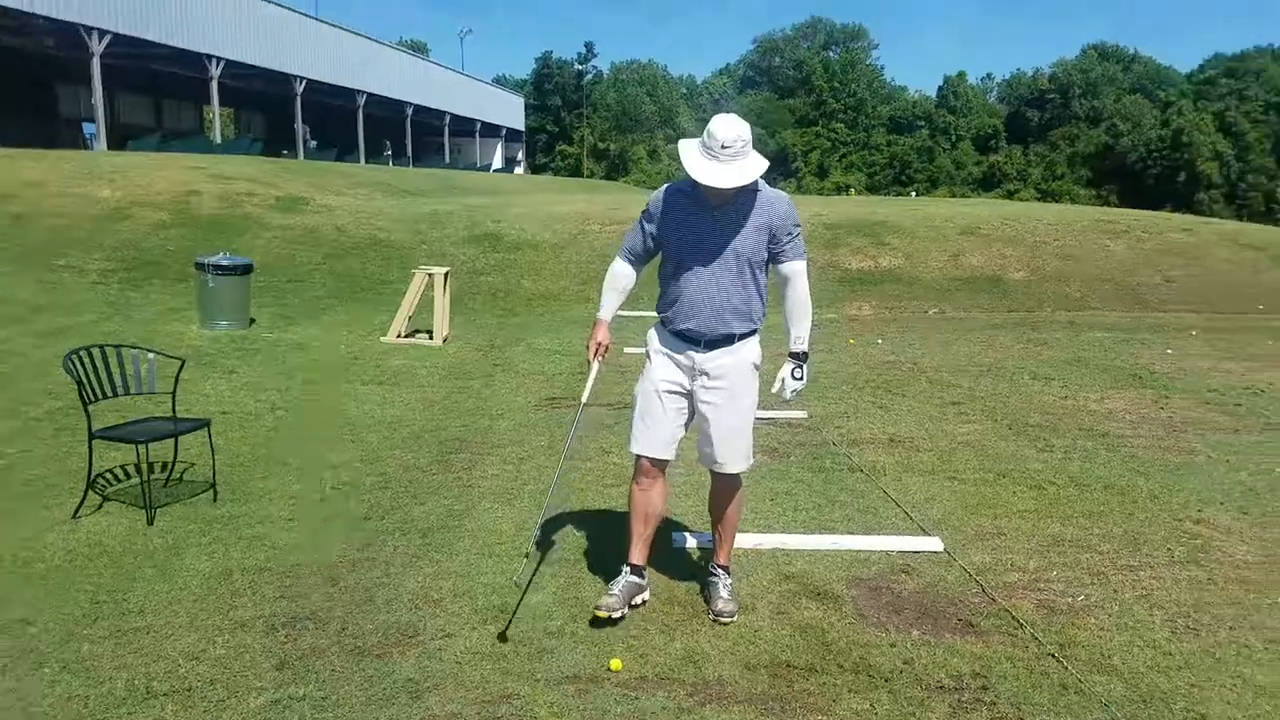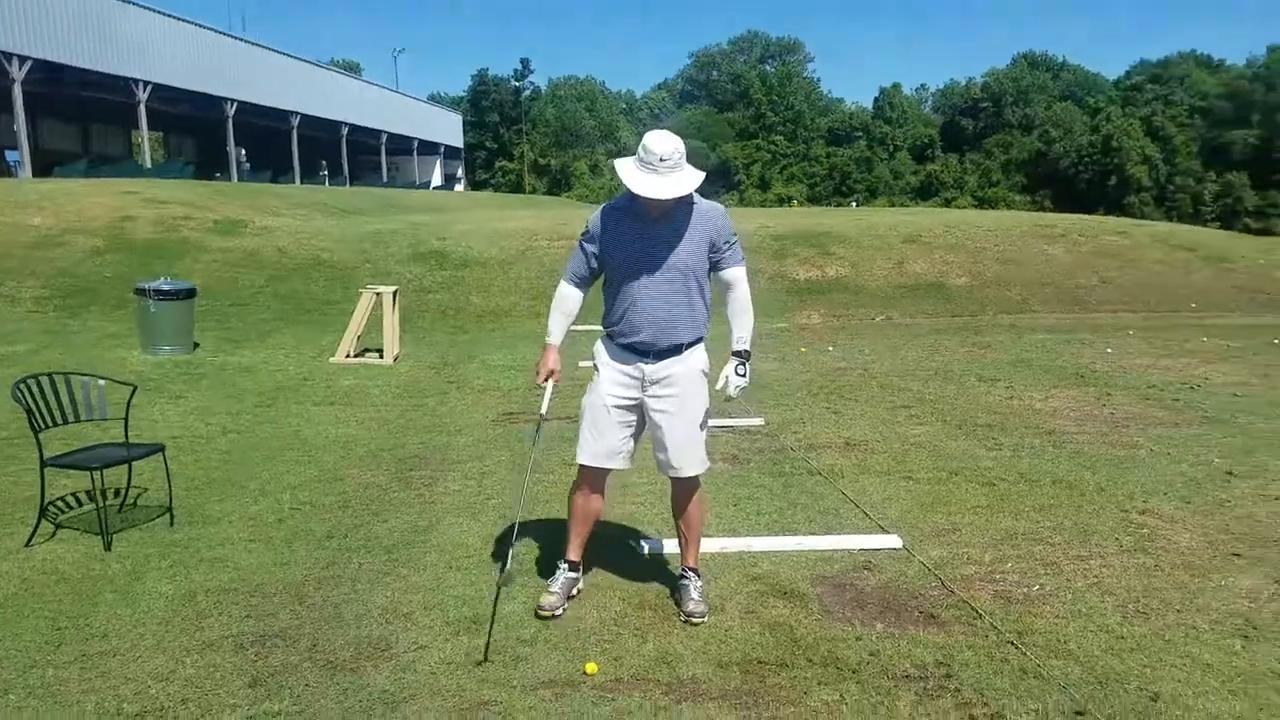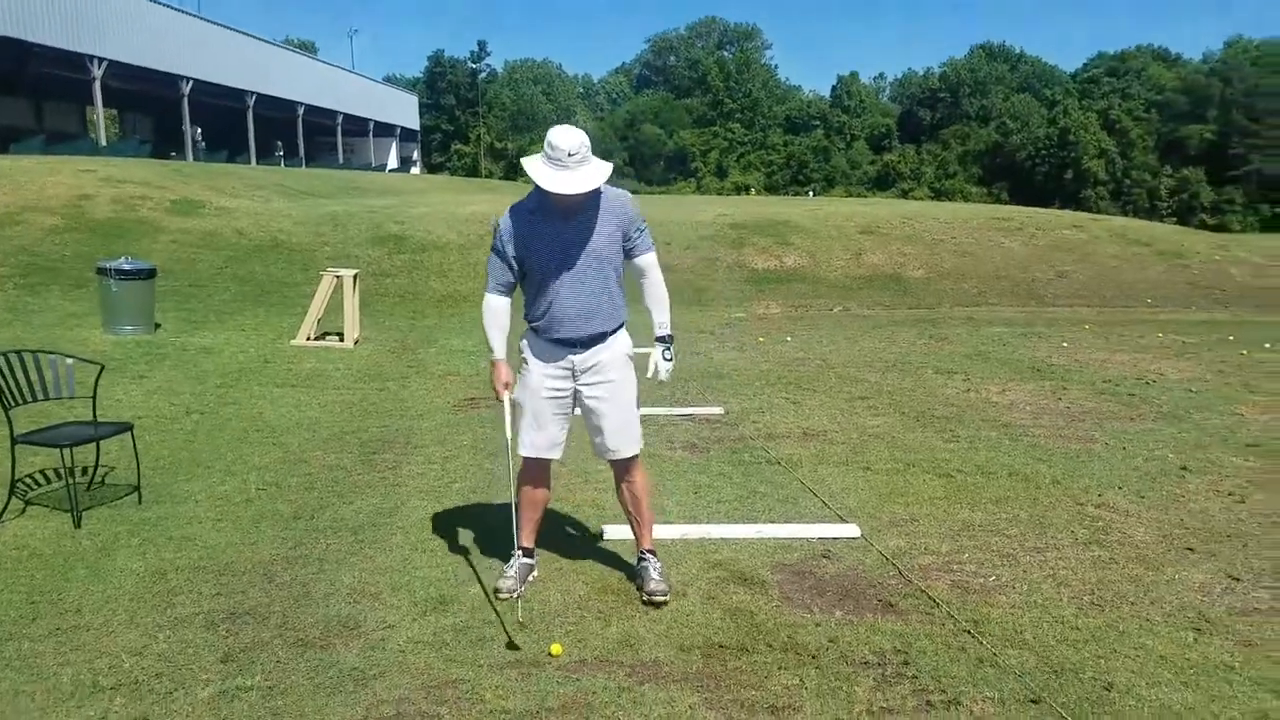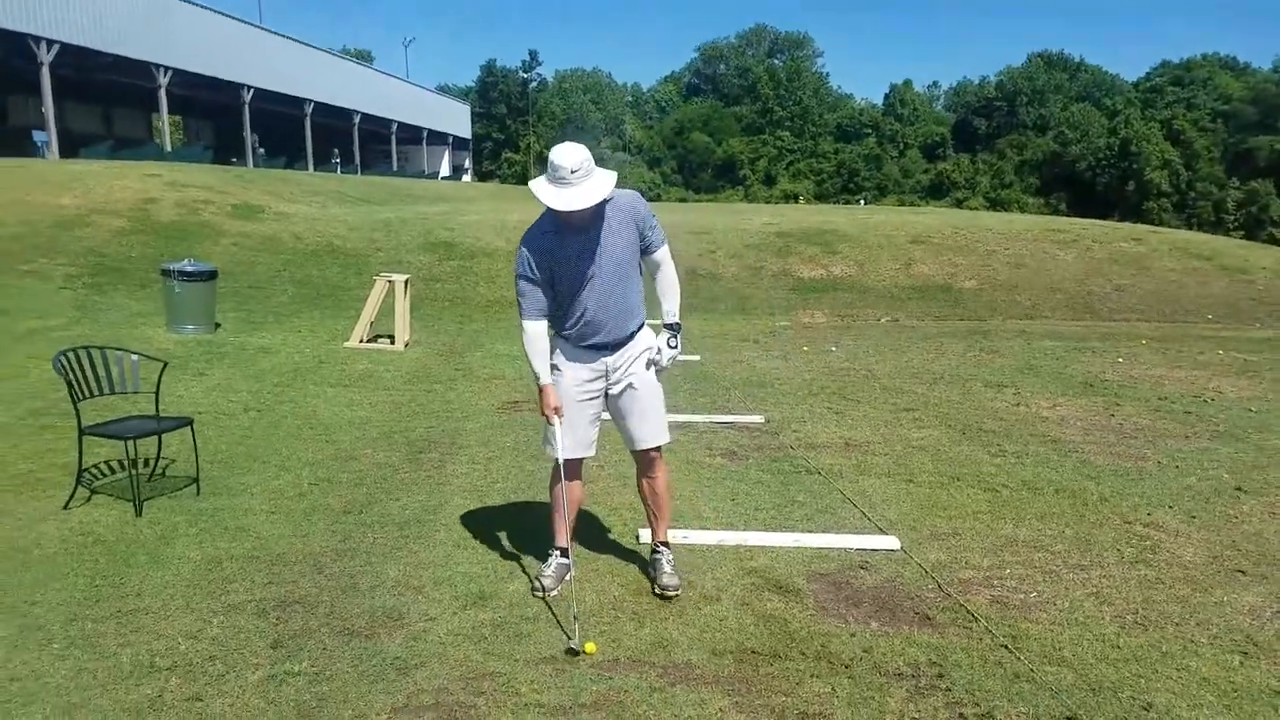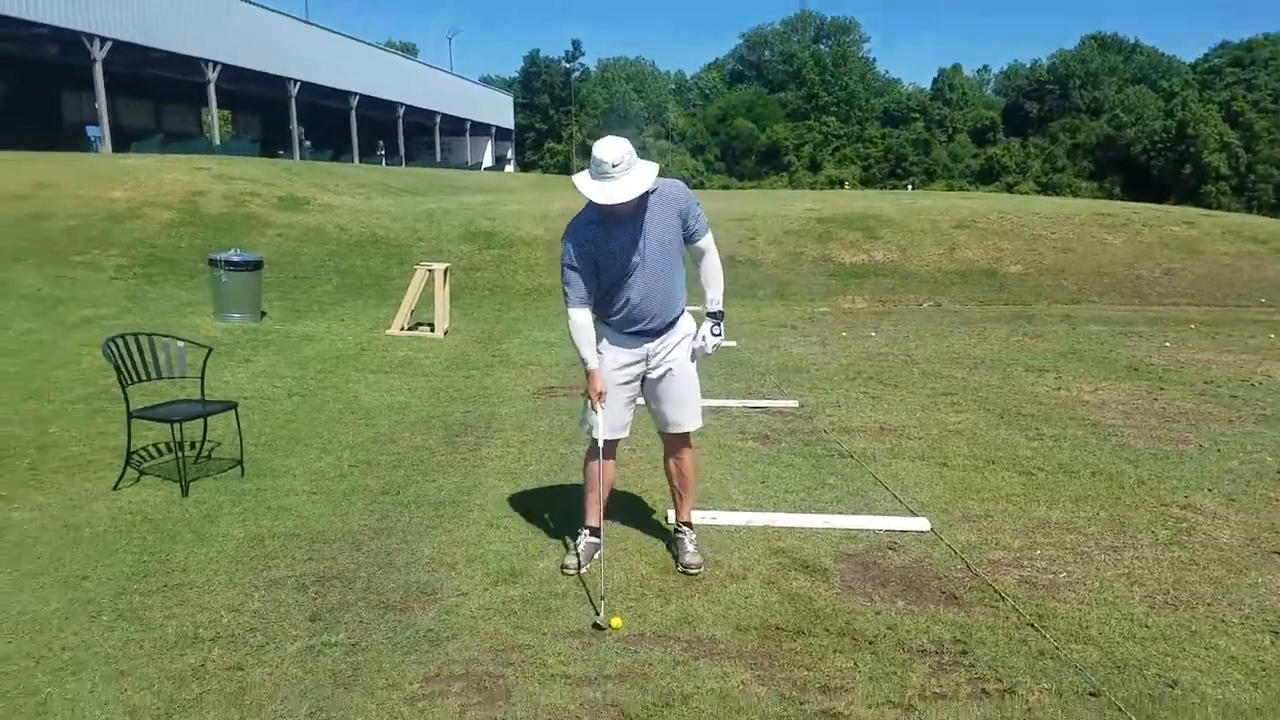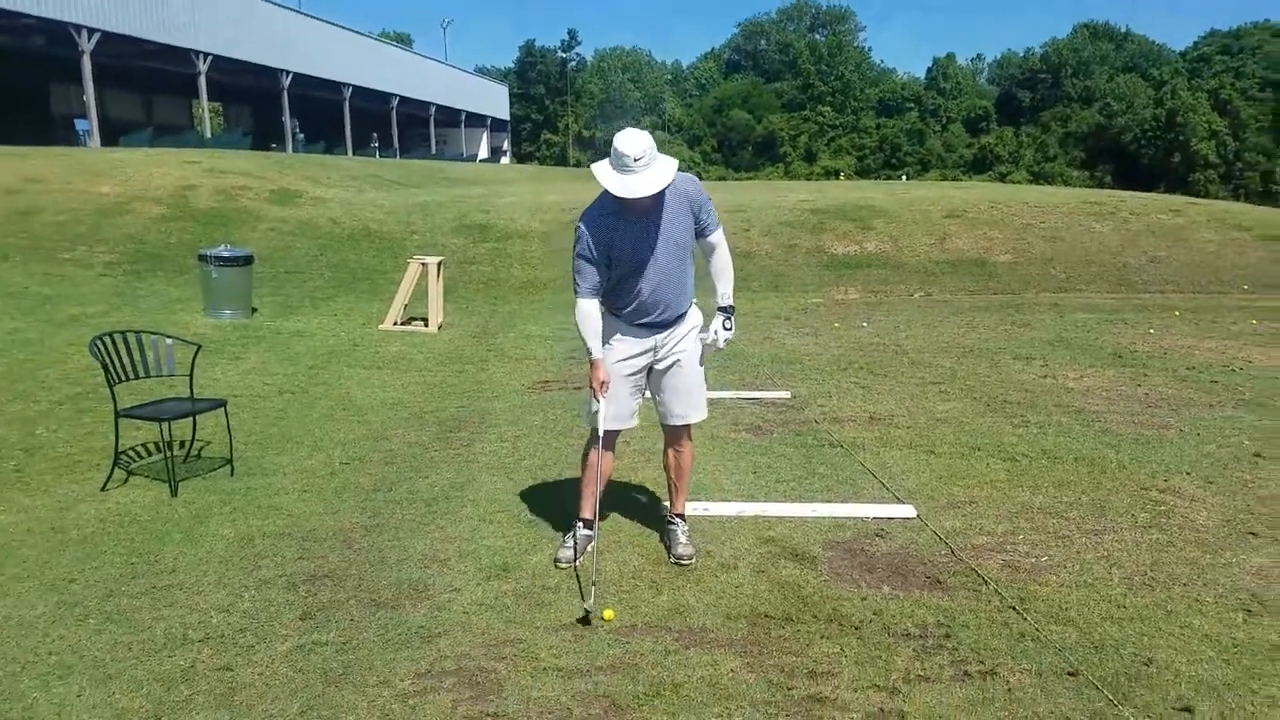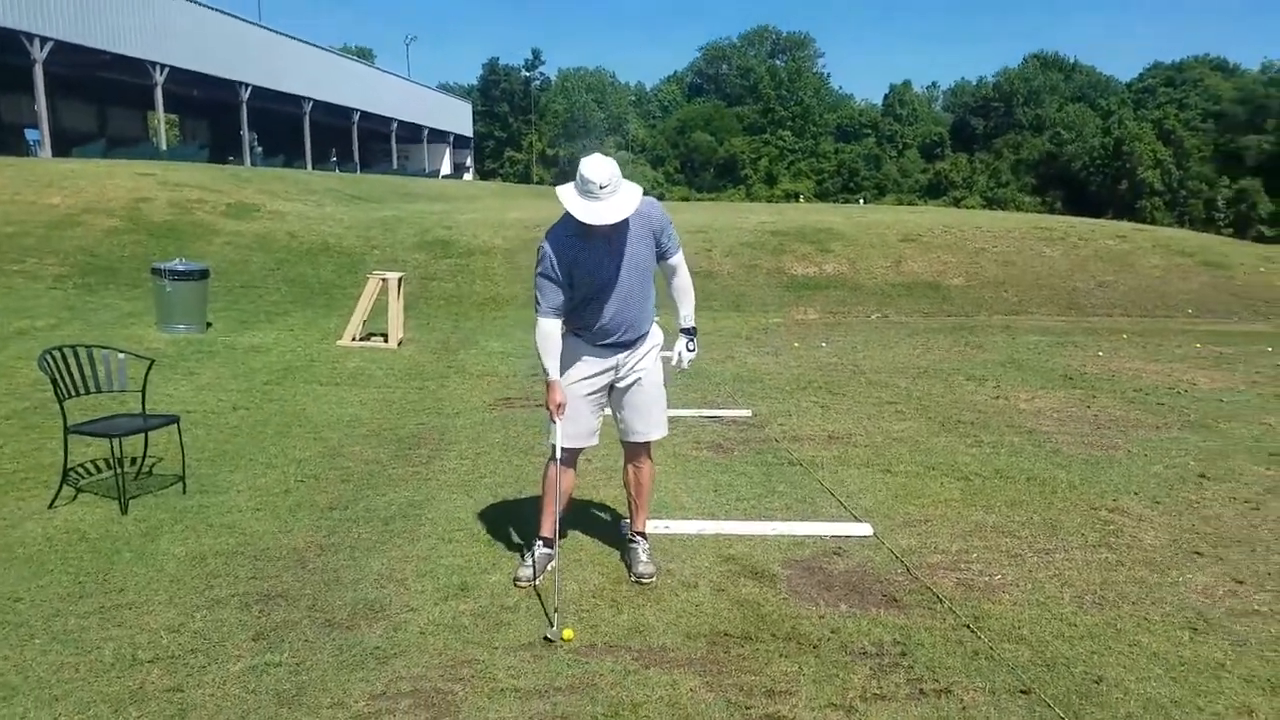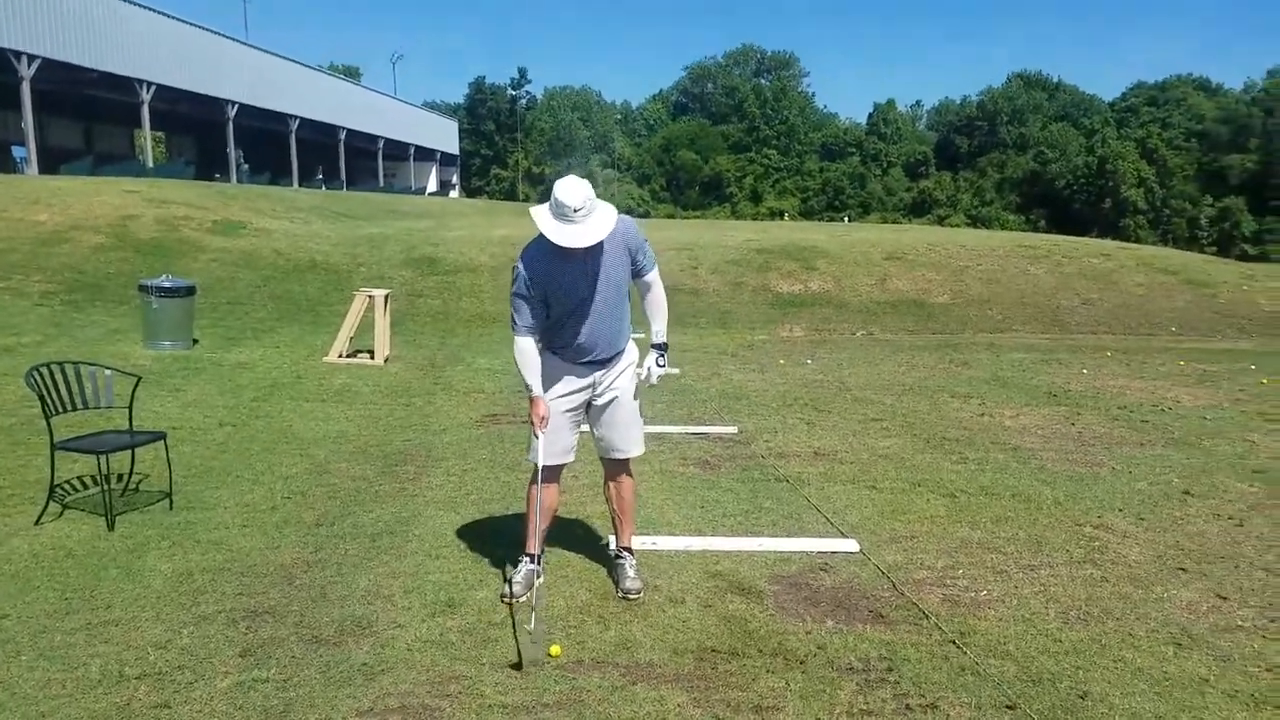
dt=0.3s
person 1, frame 1
left shoulder: (775, 207)
right shoulder: (667, 200)
left elbow: (794, 280)
right elbow: (628, 261)
left wrist: (798, 353)
right wrist: (604, 318)
left hip: (734, 356)
right hip: (668, 350)
left knee: (727, 471)
right knee: (648, 463)
left ankle: (720, 572)
right ankle: (634, 574)
person 1, frame 2
left shoulder: (711, 218)
right shoulder: (606, 219)
left elbow: (735, 286)
right elbow: (573, 283)
left wrist: (740, 352)
right wrist: (552, 344)
left hip: (681, 365)
right hip: (616, 362)
left knee: (685, 476)
right knee: (591, 470)
left ankle: (690, 574)
right ankle: (570, 568)
person 1, frame 3
left shoulder: (619, 206)
right shoulder: (516, 221)
left elbow: (648, 272)
right elbow: (497, 293)
left wrist: (663, 338)
right wrist: (498, 358)
left hip: (608, 352)
right hip: (543, 356)
left knee: (627, 459)
right knee: (534, 461)
left ankle: (647, 558)
right ankle: (524, 555)
person 1, frame 4
left shoulder: (631, 208)
right shoulder: (536, 243)
left elbow: (662, 265)
right elbow: (534, 318)
left wrist: (671, 327)
right wrist: (544, 383)
left hip: (634, 350)
right hip: (574, 359)
left knee: (651, 454)
right knee: (568, 462)
left ankle: (661, 550)
right ankle: (560, 554)
person 1, frame 5
left shoulder: (675, 197)
right shoulder: (581, 233)
left elbow: (705, 252)
right elbow: (578, 307)
left wrist: (714, 314)
right wrist: (591, 368)
left hip: (673, 337)
right hip: (615, 343)
left knee: (679, 438)
right knee: (603, 439)
left ankle: (684, 530)
right ankle: (590, 533)
person 1, frame 6
left shoulder: (688, 191)
right shoulder: (595, 222)
left elbow: (715, 247)
right elbow: (587, 297)
left wrist: (725, 308)
right wrist: (596, 357)
left hip: (680, 330)
right hip: (622, 335)
left knee: (679, 430)
right knee: (604, 431)
left ankle: (676, 521)
right ankle: (584, 524)
person 1, frame 7
left shoulder: (650, 215)
right shoulder: (557, 244)
left elbow: (676, 269)
right elbow: (548, 317)
left wrist: (687, 329)
right wrist: (553, 379)
left hip: (640, 349)
right hip: (583, 354)
left knee: (639, 447)
right knee: (566, 450)
left ankle: (638, 539)
right ankle: (545, 543)
person 1, frame 8
left shoulder: (625, 233)
right shoulder: (532, 262)
left elbow: (650, 286)
right elbow: (525, 335)
left wrist: (659, 346)
right wrist: (536, 394)
left hip: (617, 366)
right hip: (560, 371)
left knee: (619, 464)
right knee: (548, 467)
left ankle: (624, 555)
right ankle: (531, 559)
